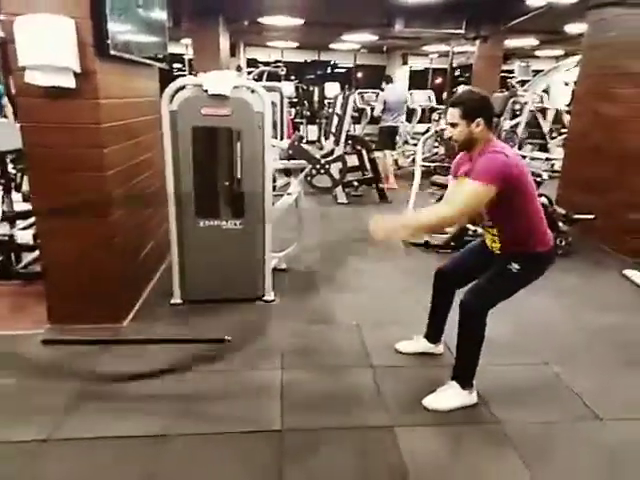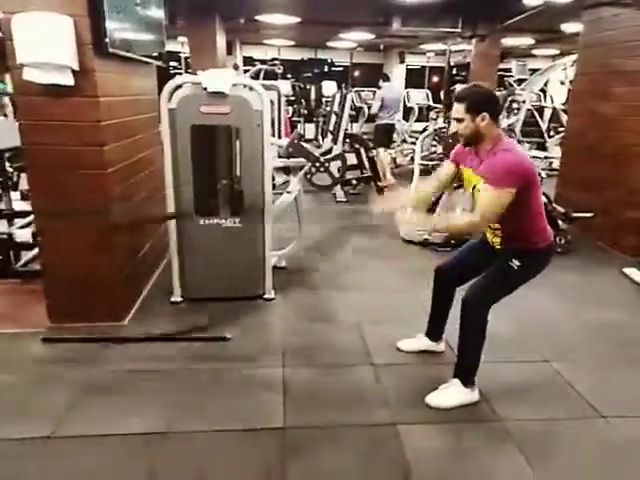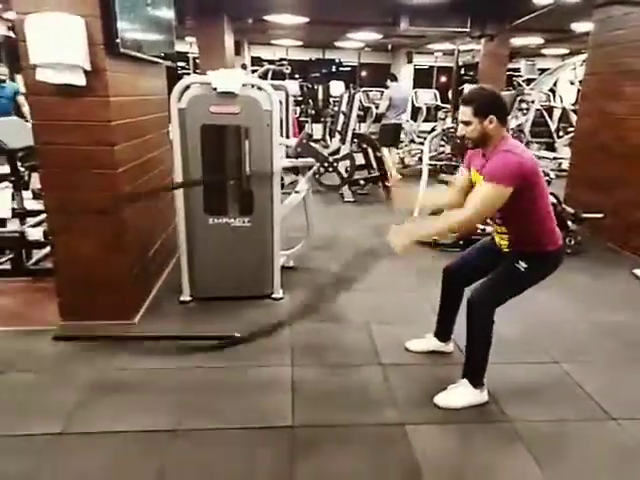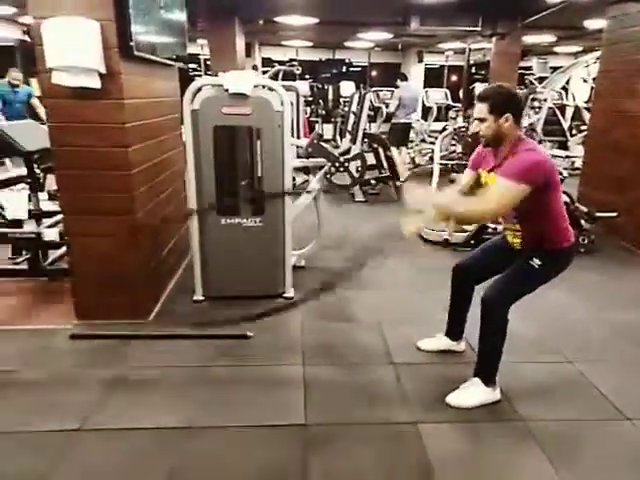
dt=0.2s
person 1, frame 1
left shoulder: (497, 163)
right shoulder: (465, 158)
left elbow: (457, 214)
right elbow: (449, 206)
left wrist: (396, 225)
right wrist: (409, 224)
left hip: (530, 252)
right hip: (498, 241)
left knee: (474, 303)
right knee: (445, 276)
left ankle: (463, 387)
right ankle: (432, 340)
person 1, frame 2
left shoulder: (507, 161)
right shoulder: (468, 147)
left elbow: (479, 220)
right elbow: (435, 183)
left wrist: (423, 221)
right wrist: (399, 200)
left hip: (529, 249)
right hip: (498, 238)
left knee: (475, 300)
right knee: (447, 274)
left ankle: (465, 385)
right ankle: (433, 338)
person 1, frame 3
left shoulder: (510, 162)
right shoulder: (477, 153)
left elbow: (470, 217)
right elbow: (454, 195)
left wrist: (414, 234)
right wrist: (419, 202)
left hip: (539, 252)
right hip: (506, 240)
left knee: (481, 300)
right knee: (454, 273)
left ankle: (474, 386)
right ankle: (442, 338)
person 1, frame 4
left shoulder: (528, 161)
right shoulder: (487, 151)
left elbow: (486, 211)
right elbow: (458, 193)
left wrist: (433, 200)
left hip: (552, 249)
right hip: (516, 237)
left knee: (496, 299)
right knee: (465, 272)
left ankle: (486, 385)
right ankle: (453, 337)
